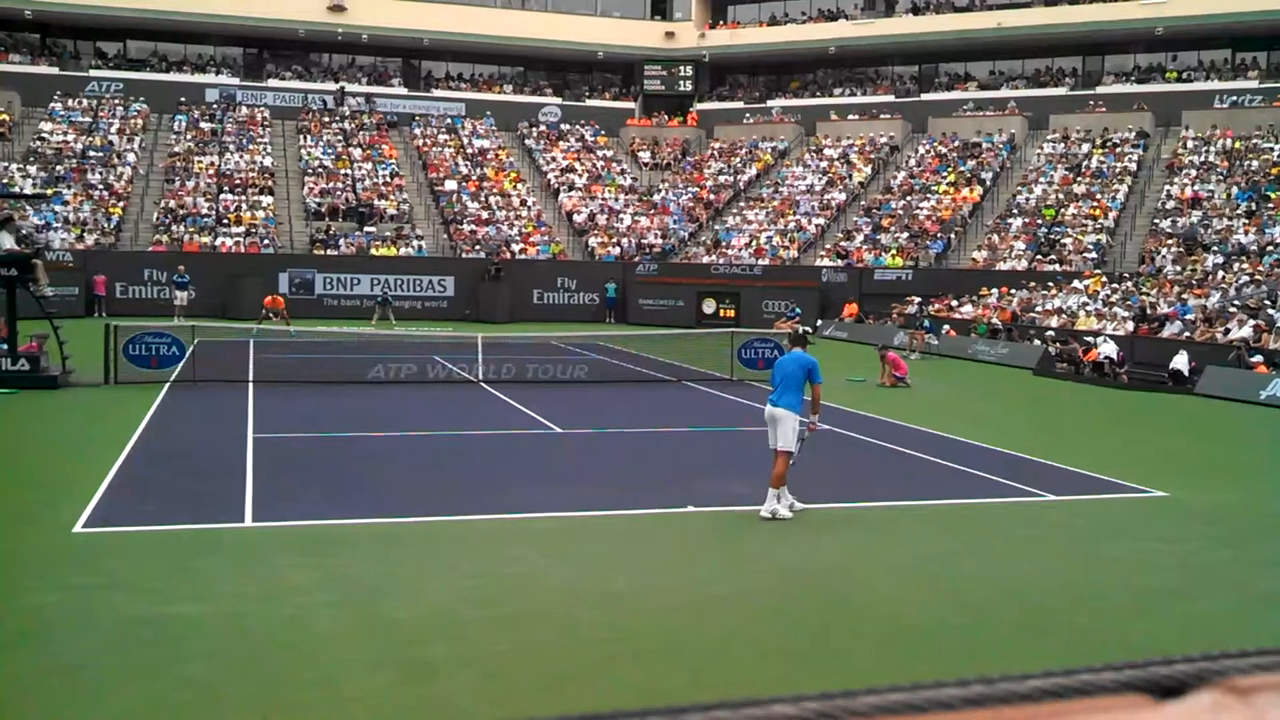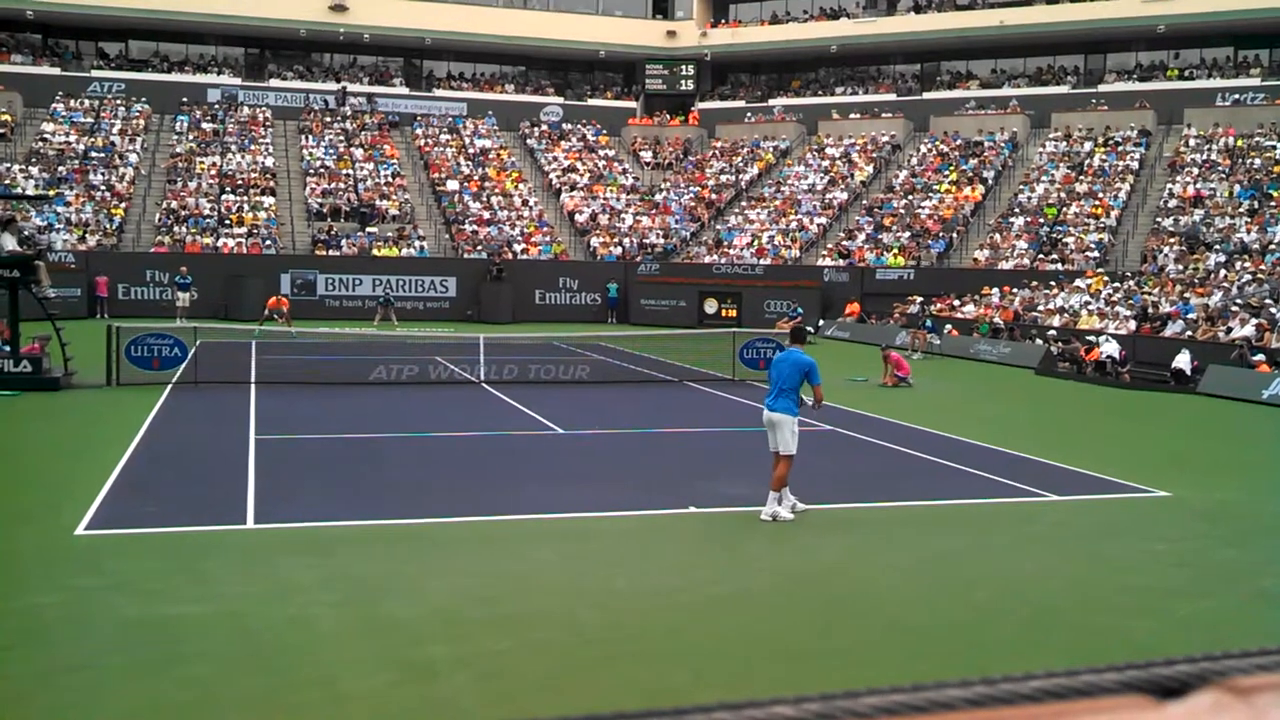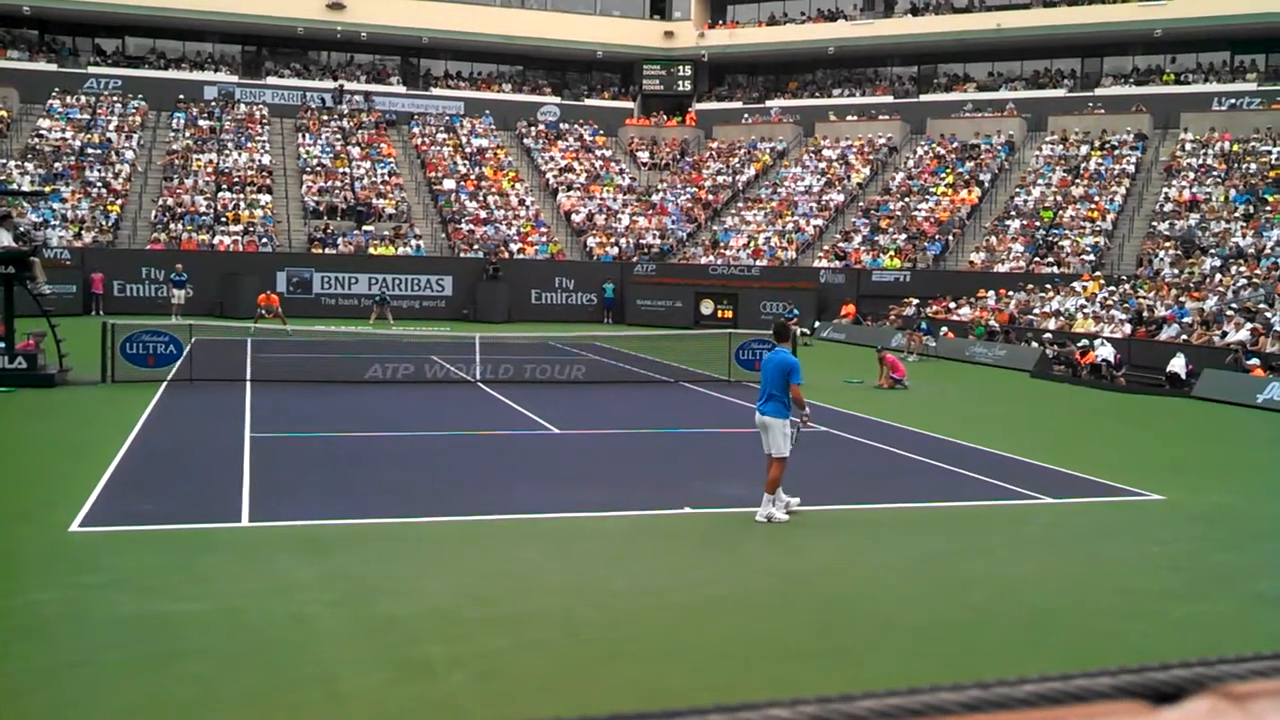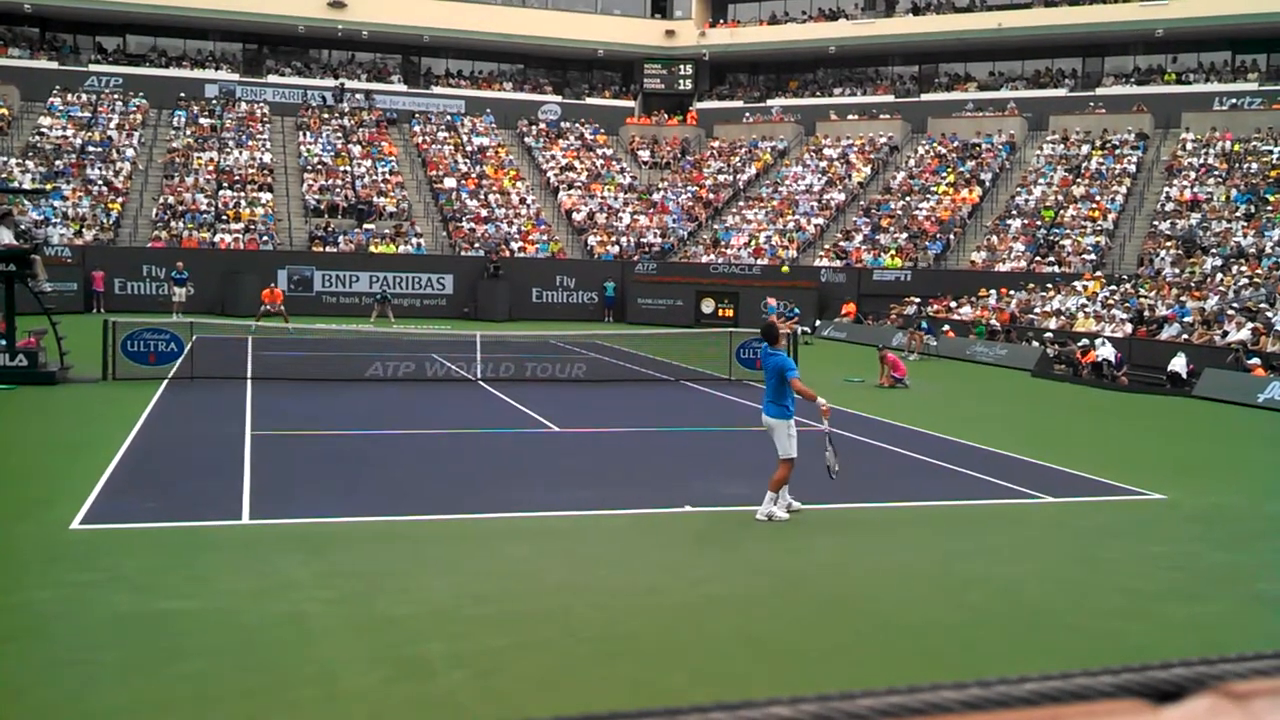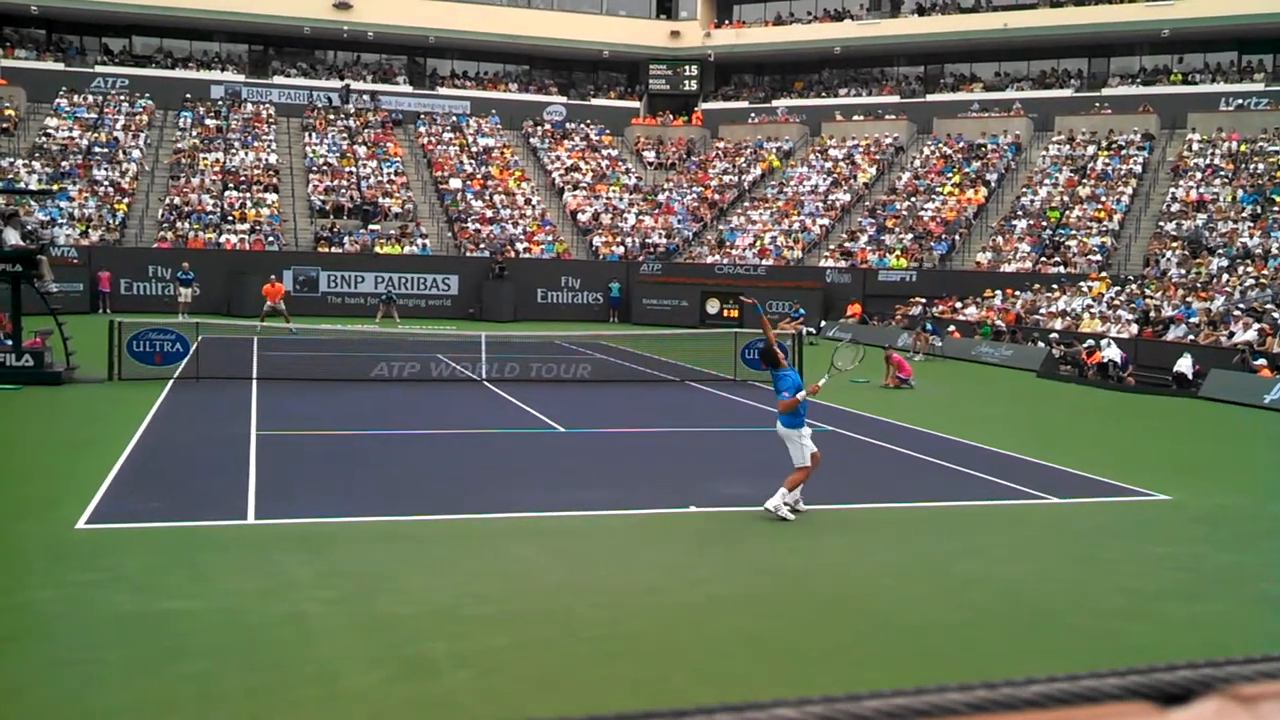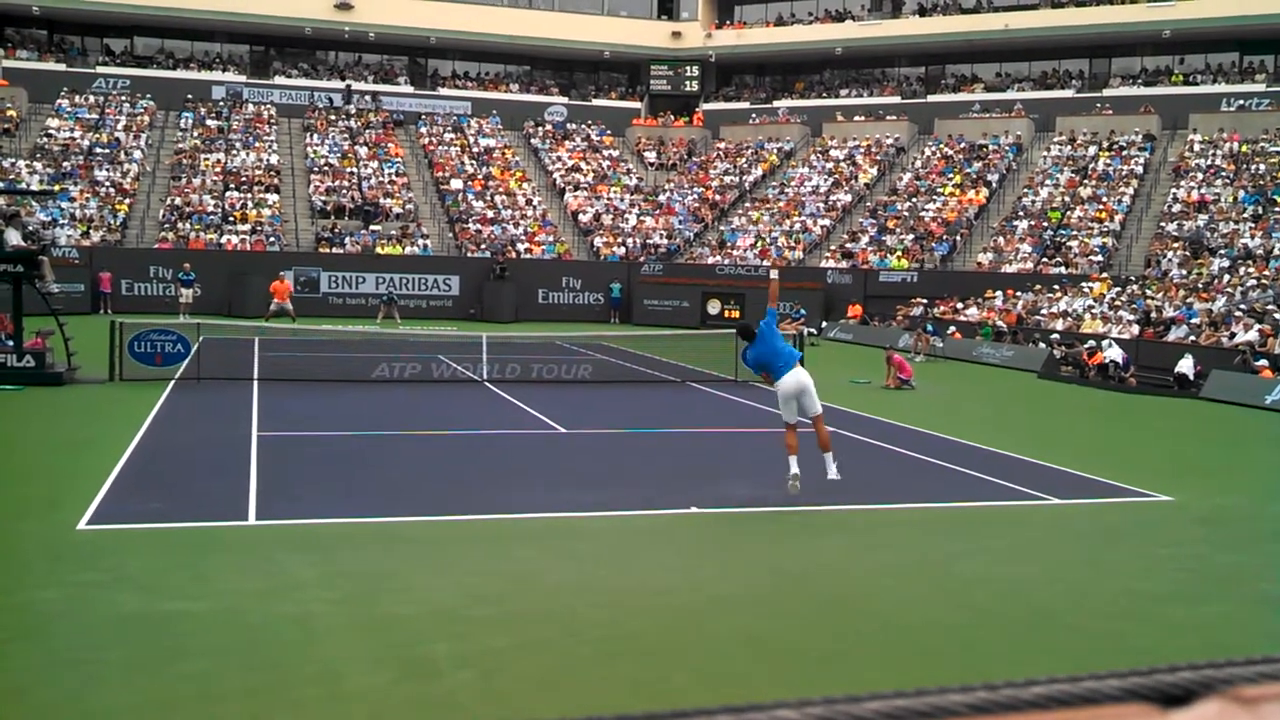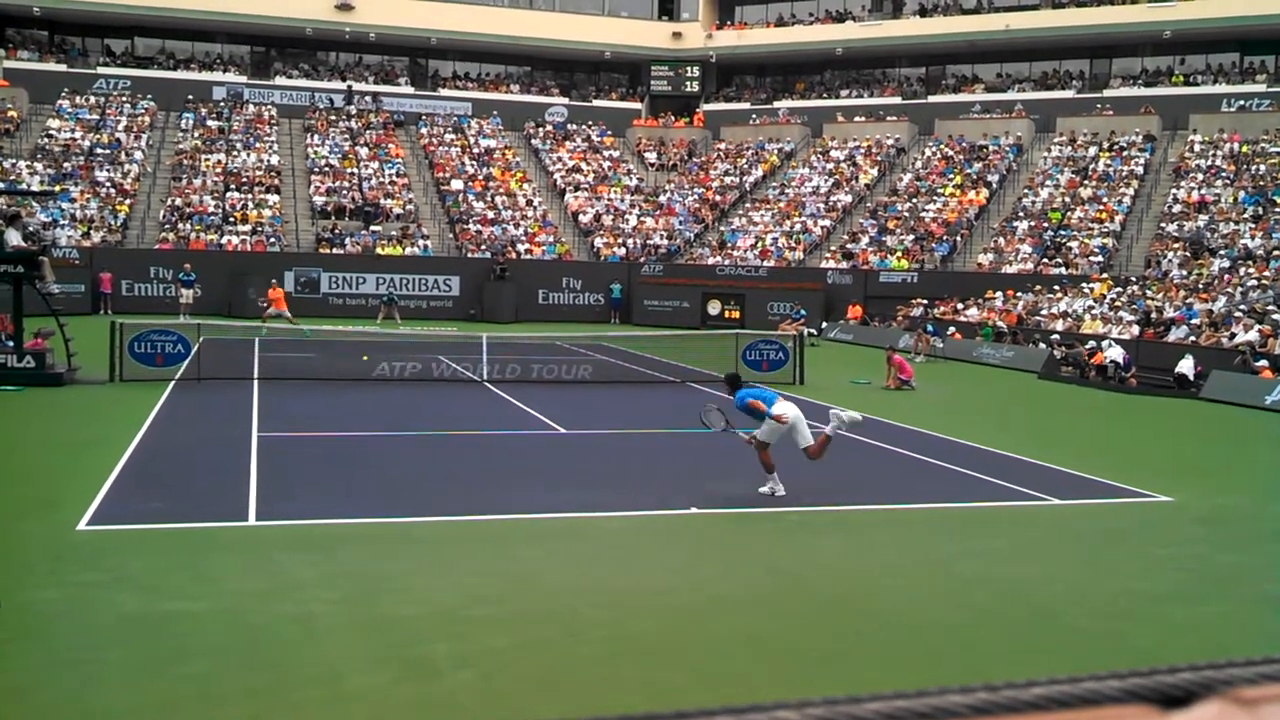
dt=0.4s
person 1, frame 1
left shoulder: (780, 361)
right shoulder: (811, 362)
right elbow: (816, 395)
right wrist: (814, 418)
left hip: (771, 408)
right hip: (787, 411)
left knee: (779, 456)
right knee: (783, 458)
left ankle: (784, 499)
right ankle: (770, 505)
person 1, frame 2
left shoulder: (777, 358)
right shoulder: (808, 362)
right elbow: (818, 396)
right wrist: (817, 404)
left hip: (769, 411)
right hip: (786, 414)
left knee: (779, 459)
right knee: (785, 460)
left ankle: (787, 501)
right ankle: (770, 508)
person 1, frame 3
left shoulder: (767, 358)
right shoulder: (791, 361)
right elbow: (795, 395)
right wrist: (805, 410)
left hip: (762, 413)
right hip: (777, 416)
left knee: (773, 460)
right knee: (779, 462)
left ankle: (780, 501)
right ankle: (765, 510)
person 1, frame 4
left shoulder: (766, 352)
right shoulder: (785, 362)
left elbow: (770, 336)
right elbow: (798, 388)
right wrist: (820, 401)
left hip: (770, 414)
right hip: (781, 418)
left knee: (787, 464)
right knee: (784, 465)
left ankle: (783, 501)
right ankle: (766, 509)
person 1, frame 5
left shoulder: (776, 366)
right shoulder: (786, 379)
left elbow: (769, 334)
right elbow: (783, 409)
left wrist: (758, 308)
right wrist: (804, 394)
left hip: (793, 426)
right hip: (793, 428)
left knee: (814, 457)
right knee: (803, 470)
left ankle: (792, 498)
right ankle: (776, 501)
person 1, frame 6
left shoulder: (748, 356)
right shoulder: (766, 330)
left elbow: (767, 380)
right elbow: (772, 302)
right wrist: (773, 274)
left hip: (784, 386)
right hip: (801, 377)
left knee: (790, 430)
right knee: (819, 424)
left ankle: (794, 469)
right ankle: (831, 469)
person 1, frame 7
left shoulder: (740, 400)
right shoulder: (752, 391)
left elbow: (757, 404)
left wrist: (772, 415)
right wrist: (757, 434)
left hip: (782, 414)
right hip: (793, 410)
left knee: (760, 448)
right knee: (814, 454)
left ankle: (775, 486)
right ankle: (835, 424)
